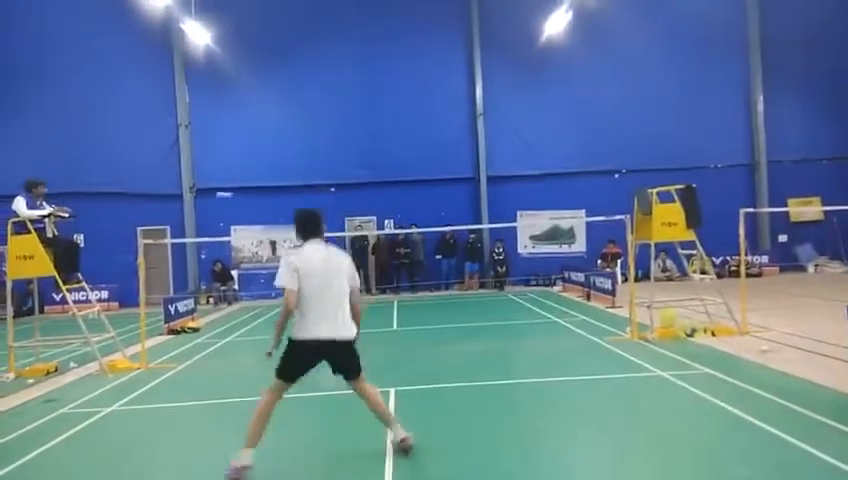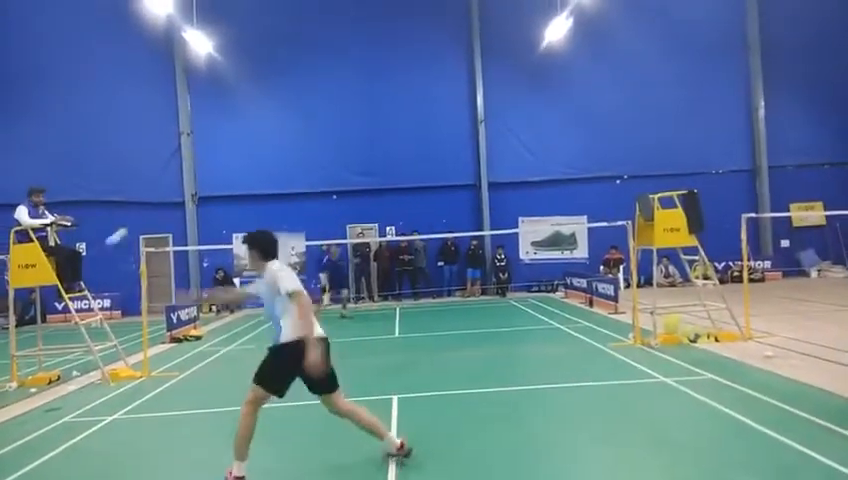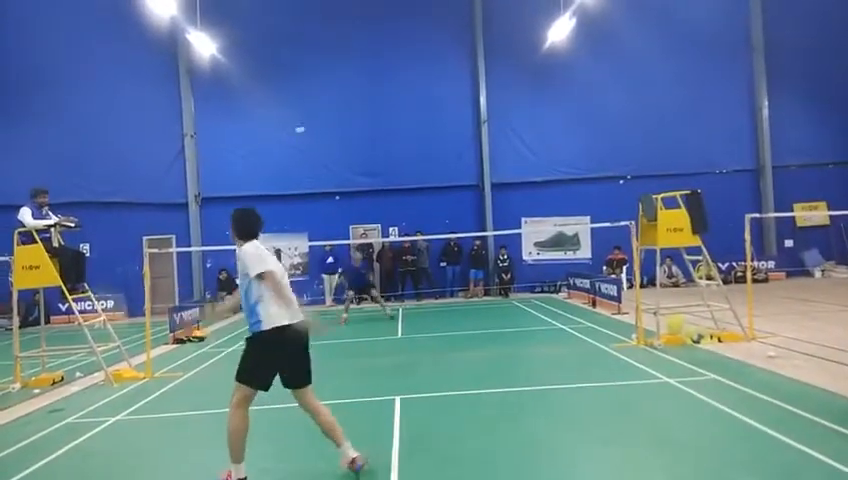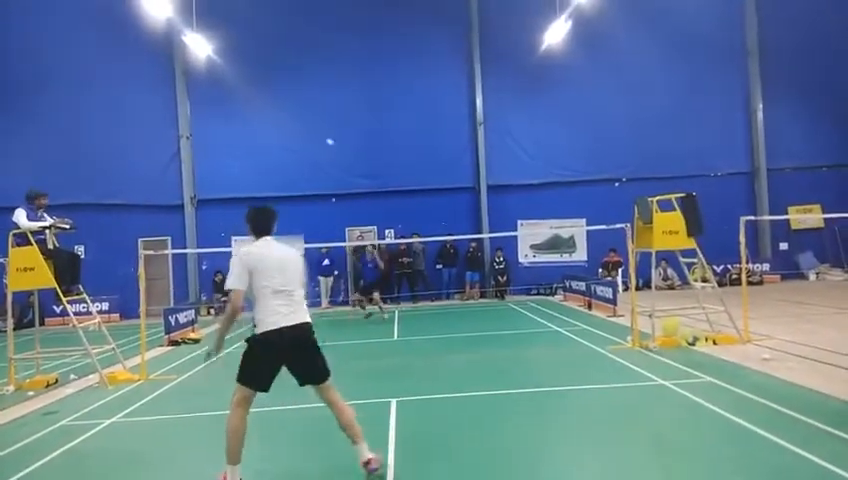
dt=0.3s
person 1, frame 1
left shoulder: (292, 259)
right shoulder: (343, 258)
left elbow: (290, 305)
right elbow: (357, 308)
left wrist: (275, 340)
right wrist: (351, 335)
left hip: (306, 339)
right hip: (342, 336)
left knee: (272, 394)
right knee: (360, 384)
right ankle: (400, 435)
person 1, frame 2
left shoulder: (275, 271)
right shoulder: (263, 280)
left elbow: (303, 301)
right elbow: (237, 295)
left wrist: (311, 346)
right wrist: (205, 296)
left hip: (299, 344)
right hip: (311, 345)
left knee: (251, 403)
right knee: (338, 404)
right ankle: (394, 442)
person 1, frame 3
left shoulder: (248, 251)
right shoulder: (258, 255)
left elbow: (273, 282)
right elbow: (244, 299)
left wrist: (298, 317)
left hip: (272, 333)
right hip: (291, 331)
left knee: (239, 402)
right knee: (307, 399)
right ankle: (350, 455)
person 1, frame 4
left shoulder: (244, 256)
right shoulder: (293, 253)
left elbow: (235, 304)
left wrist: (219, 339)
left hip: (268, 335)
right hip: (301, 329)
left knee: (240, 404)
right knee: (331, 395)
right ankle: (366, 457)
person 2, frame 1
left shoulder: (40, 202)
right shoulder: (20, 199)
left elbow: (52, 213)
right elbow: (24, 214)
left wrist: (60, 211)
right wrist: (48, 212)
left hip: (42, 232)
left knee: (73, 244)
right knee: (60, 244)
left ankle: (73, 275)
right ankle: (62, 277)
person 2, frame 2
left shoulder: (42, 210)
right shoulder: (22, 208)
left elbow: (54, 222)
right elbow: (26, 222)
left wrist: (64, 220)
right wrist: (50, 221)
left hip: (45, 241)
right hip: (31, 242)
left knee: (75, 253)
right knee: (62, 252)
left ankle: (76, 284)
right ankle: (65, 286)
person 2, frame 3
left shoulder: (46, 211)
right shoulder: (26, 210)
left elbow: (57, 223)
right elbow: (30, 224)
left wrist: (67, 220)
right wrist: (53, 222)
left hip: (48, 242)
right hip: (34, 244)
left knee: (79, 254)
right knee: (65, 254)
left ankle: (79, 285)
right ankle: (69, 287)
person 2, frame 4
left shoulder: (41, 213)
right shoulder: (21, 211)
left elbow: (53, 226)
right elbow: (25, 225)
left wrist: (63, 222)
right wrist: (48, 224)
left hip: (43, 244)
right hip: (29, 245)
left knee: (74, 256)
right knee: (60, 256)
left ankle: (74, 287)
right ankle: (63, 289)
